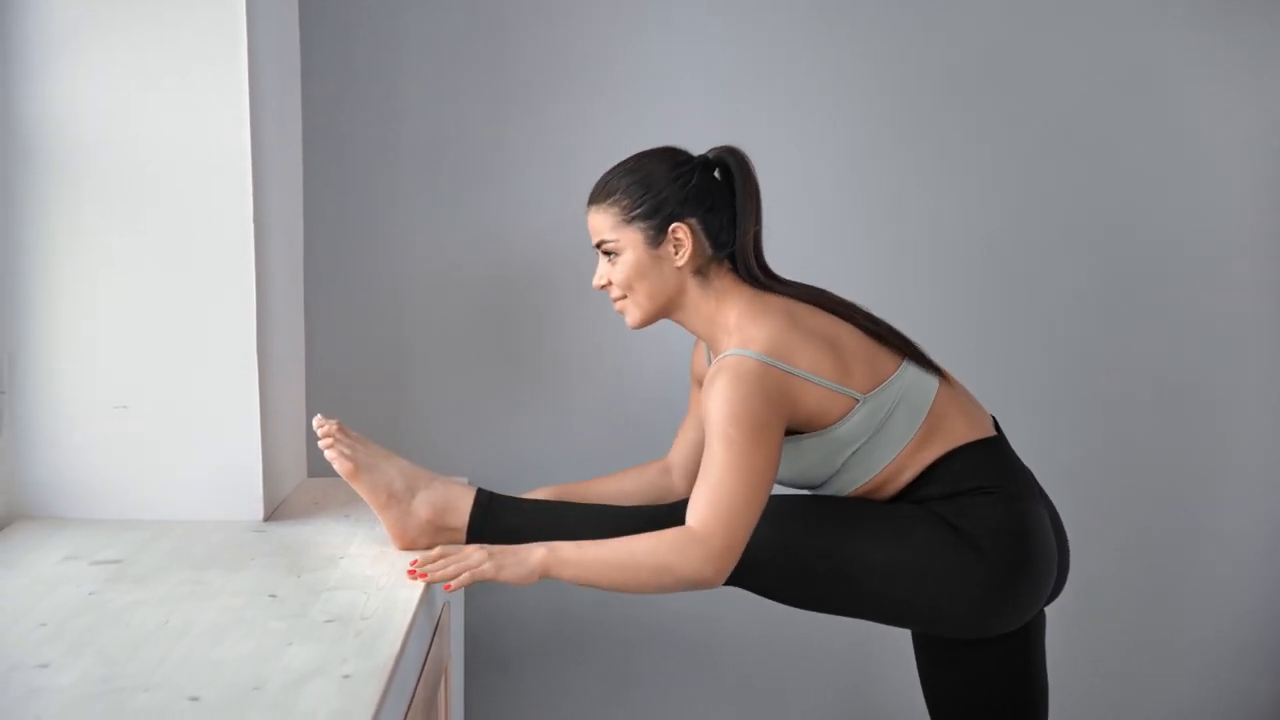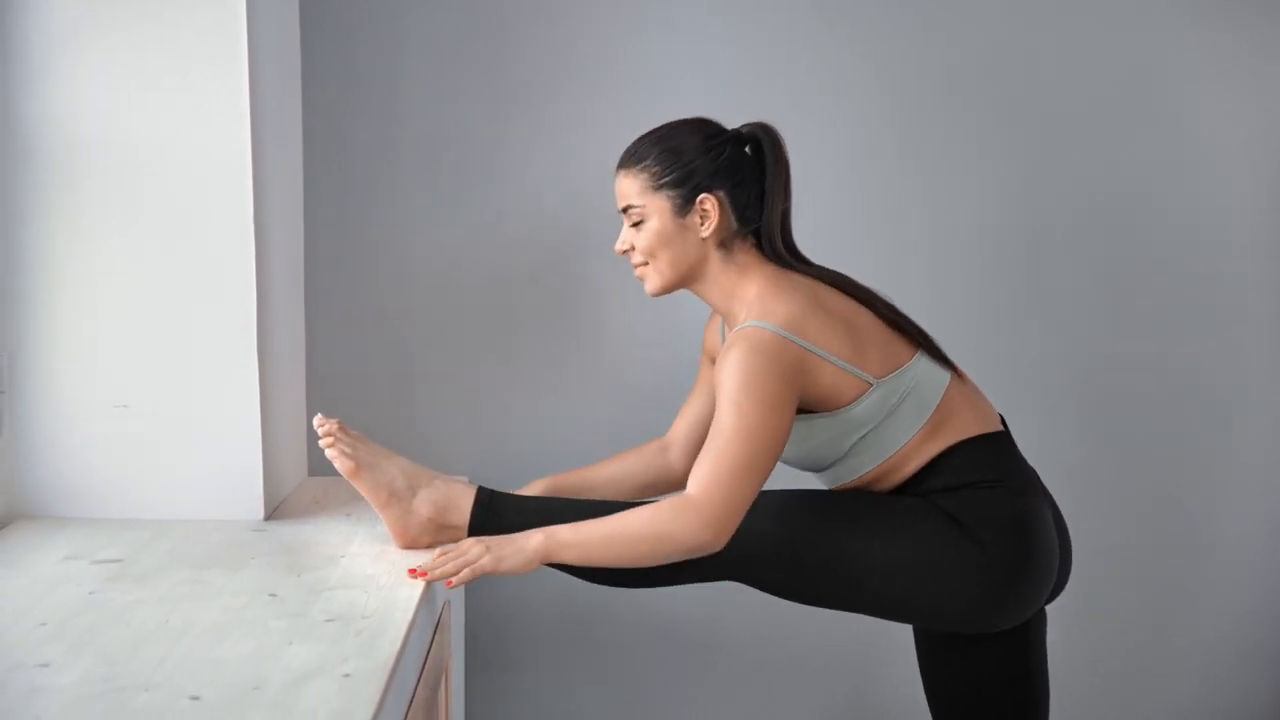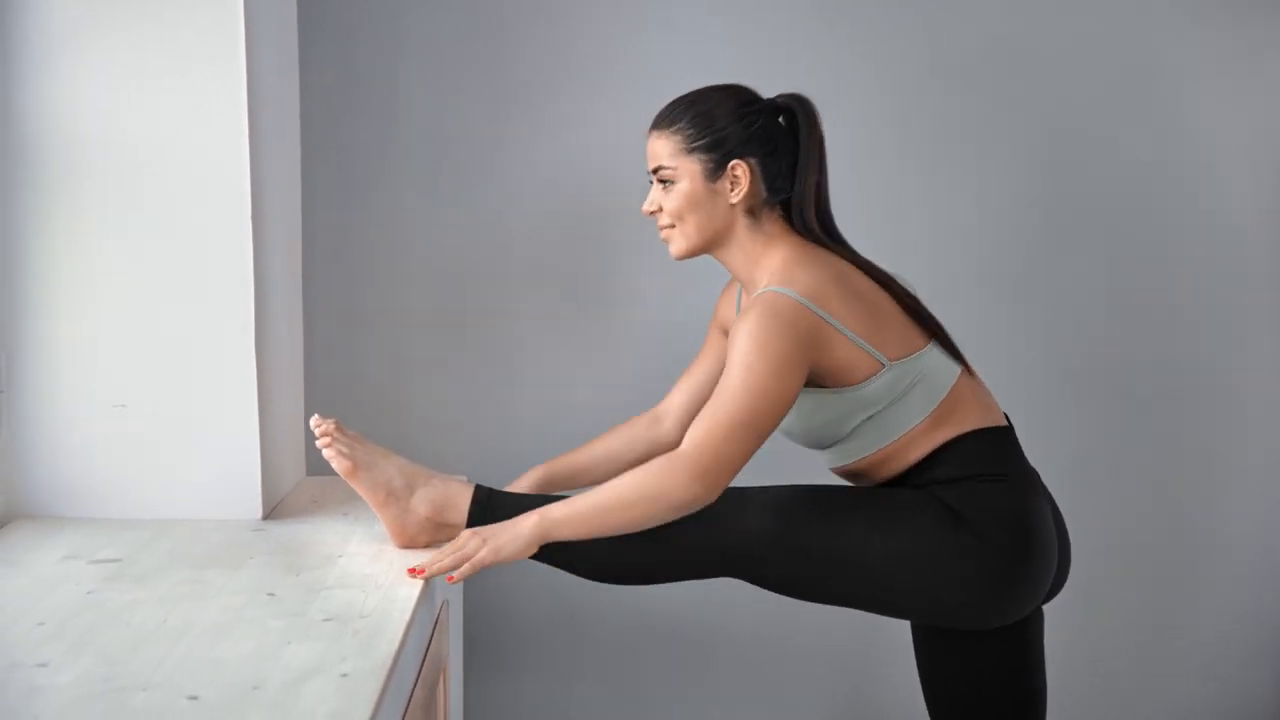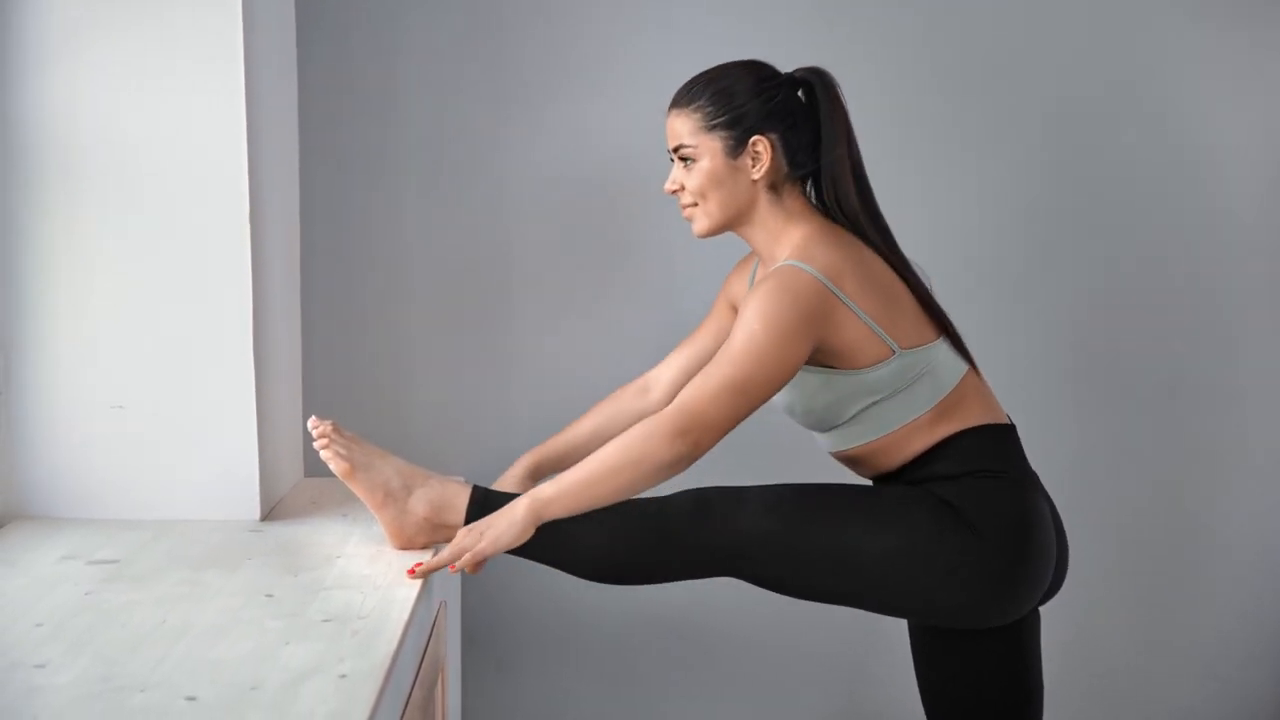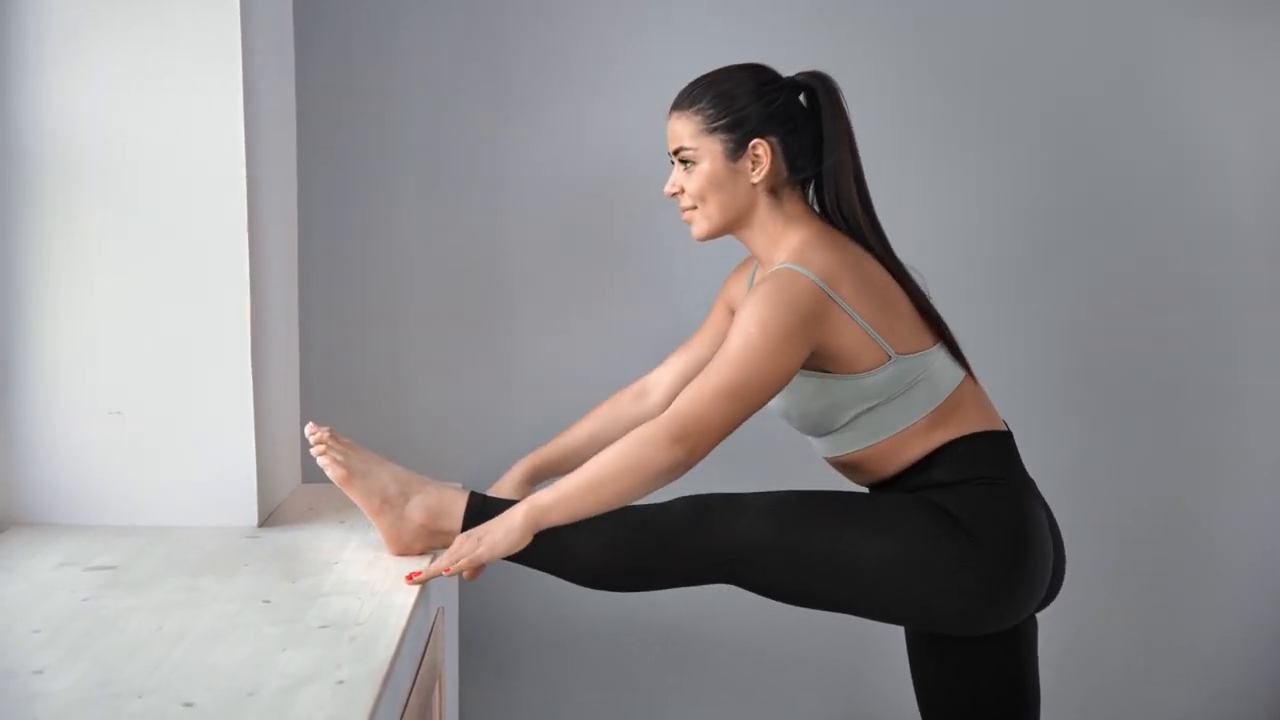
dt=0.2s
person 1, frame 1
left shoulder: (748, 363)
right shoulder: (724, 336)
left elbow: (704, 556)
right elbow: (678, 478)
left wrist: (535, 555)
right wrist: (540, 503)
left hip: (978, 543)
right hip: (989, 544)
left knee: (728, 537)
person 1, frame 2
left shoulder: (766, 335)
right shoulder: (739, 315)
left elbow: (702, 524)
right elbow: (673, 457)
left wrist: (534, 543)
right wrist: (539, 495)
left hip: (980, 537)
right hip: (985, 538)
left knee: (738, 539)
person 1, frame 3
left shoulder: (785, 306)
right shoulder: (753, 291)
left elbow: (693, 479)
right elbow: (664, 426)
left wrist: (532, 528)
right wrist: (532, 485)
left hip: (979, 529)
right hip: (983, 533)
left knee: (725, 532)
left ankle: (450, 509)
person 1, frame 4
left shoulder: (799, 283)
right shoulder: (765, 270)
left elbow: (680, 435)
right elbow: (656, 392)
left wrist: (527, 512)
right wrist: (529, 468)
left hip: (976, 527)
right hip: (974, 529)
left knee: (720, 529)
left ankle: (445, 510)
person 1, frame 5
left shoulder: (797, 284)
right shoulder: (766, 272)
left elbow: (677, 442)
right elbow: (653, 398)
left wrist: (524, 519)
right wrist: (527, 470)
left hip: (973, 534)
right hip: (978, 538)
left knee: (714, 536)
left ankle: (442, 516)
